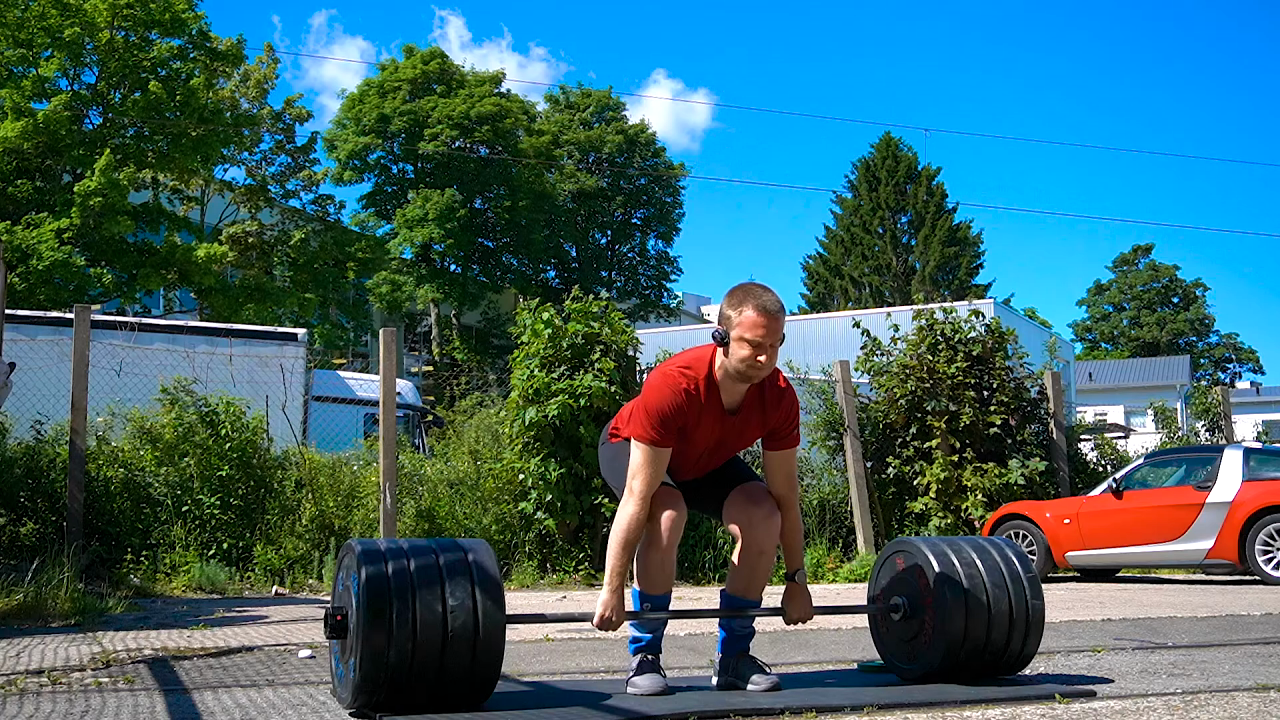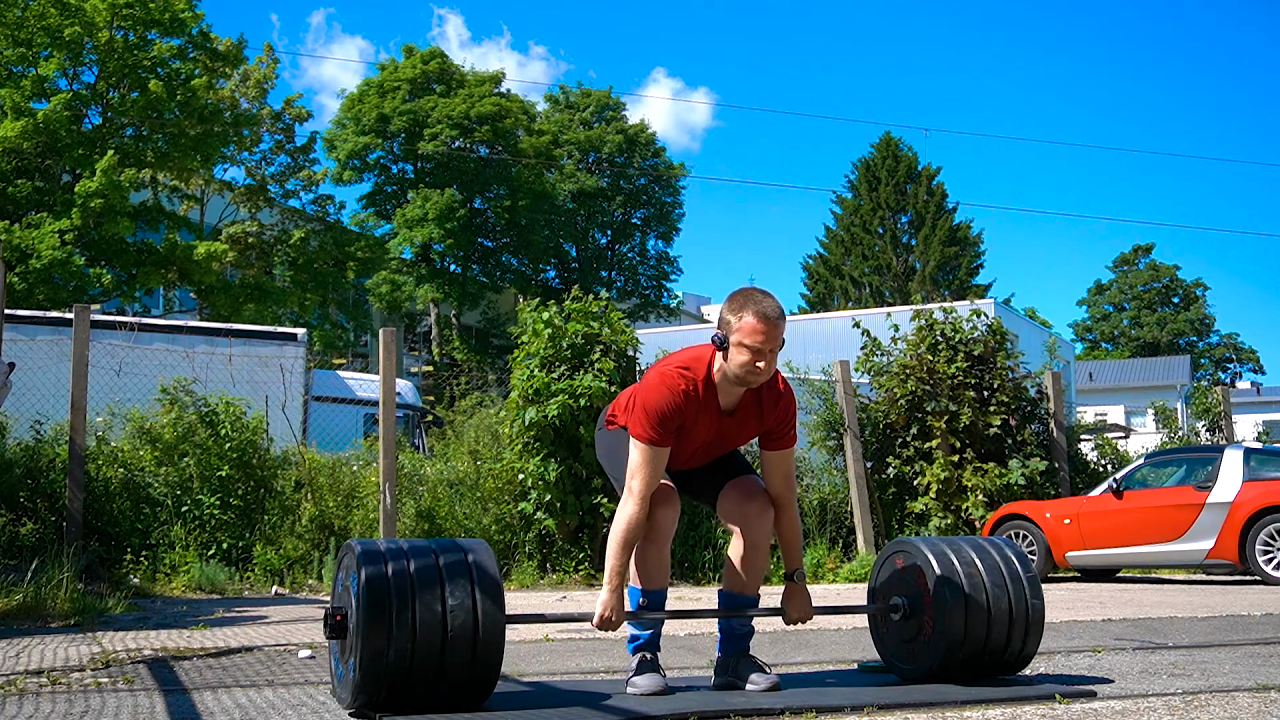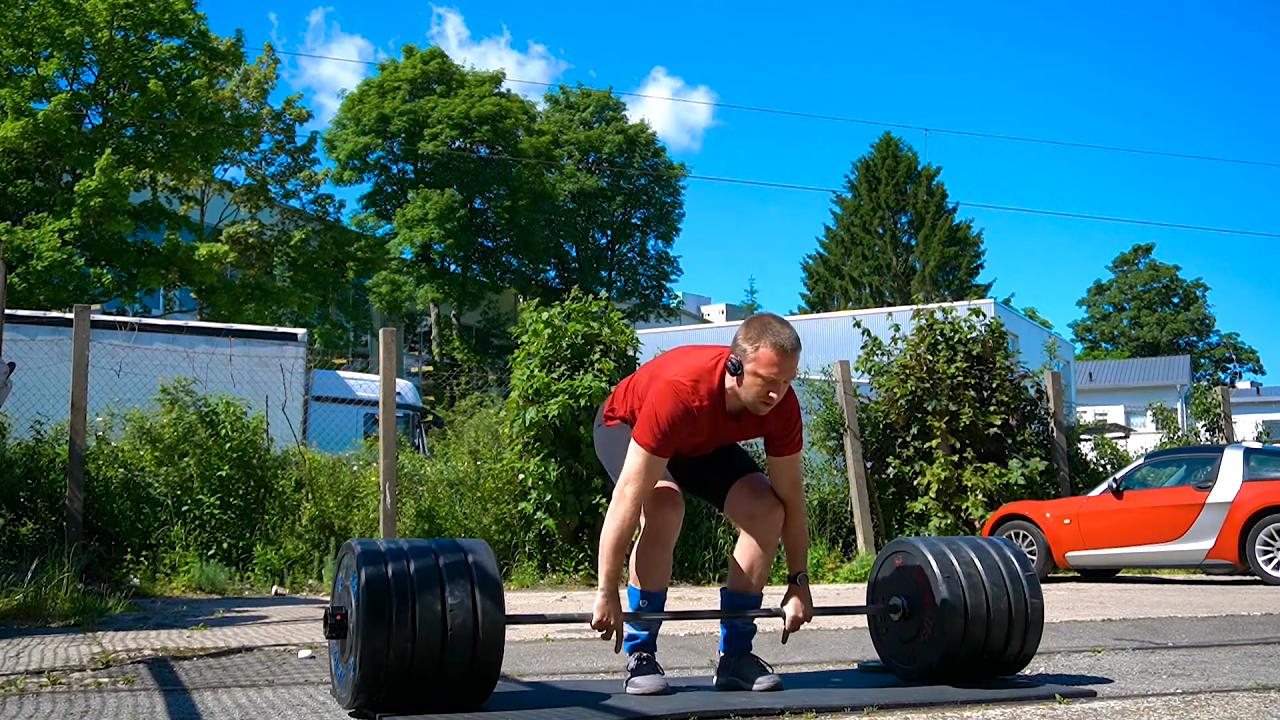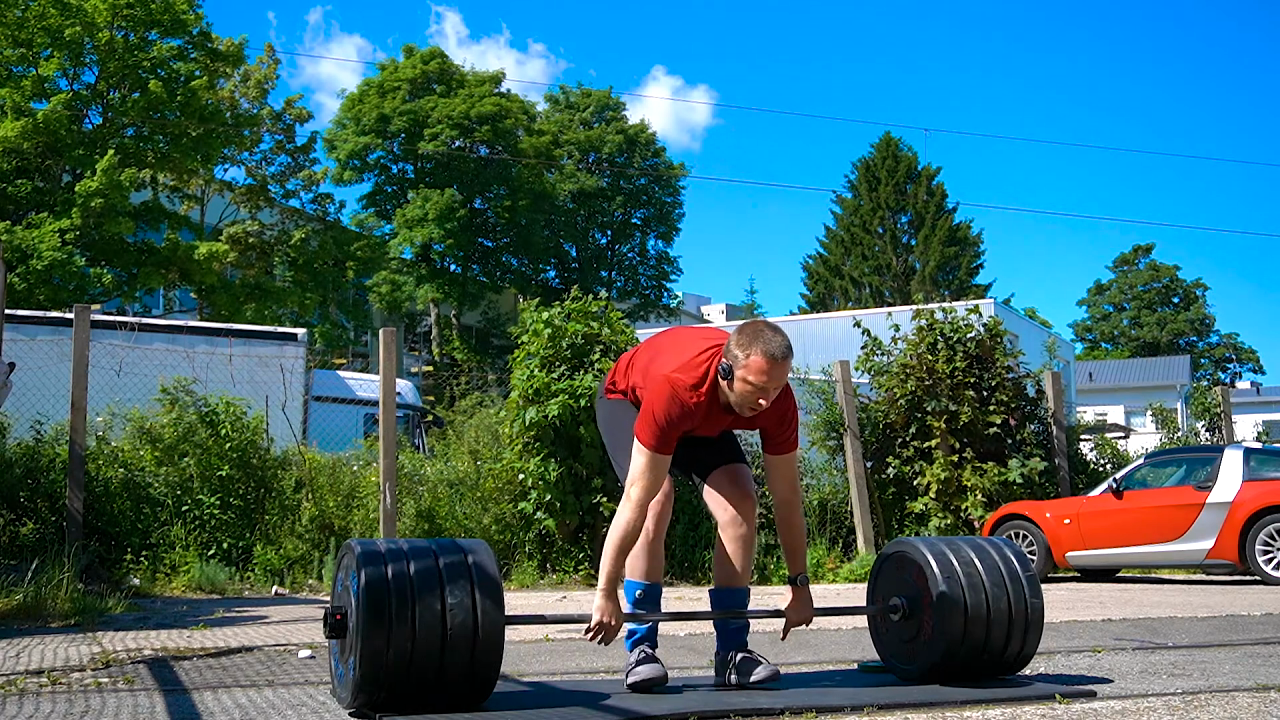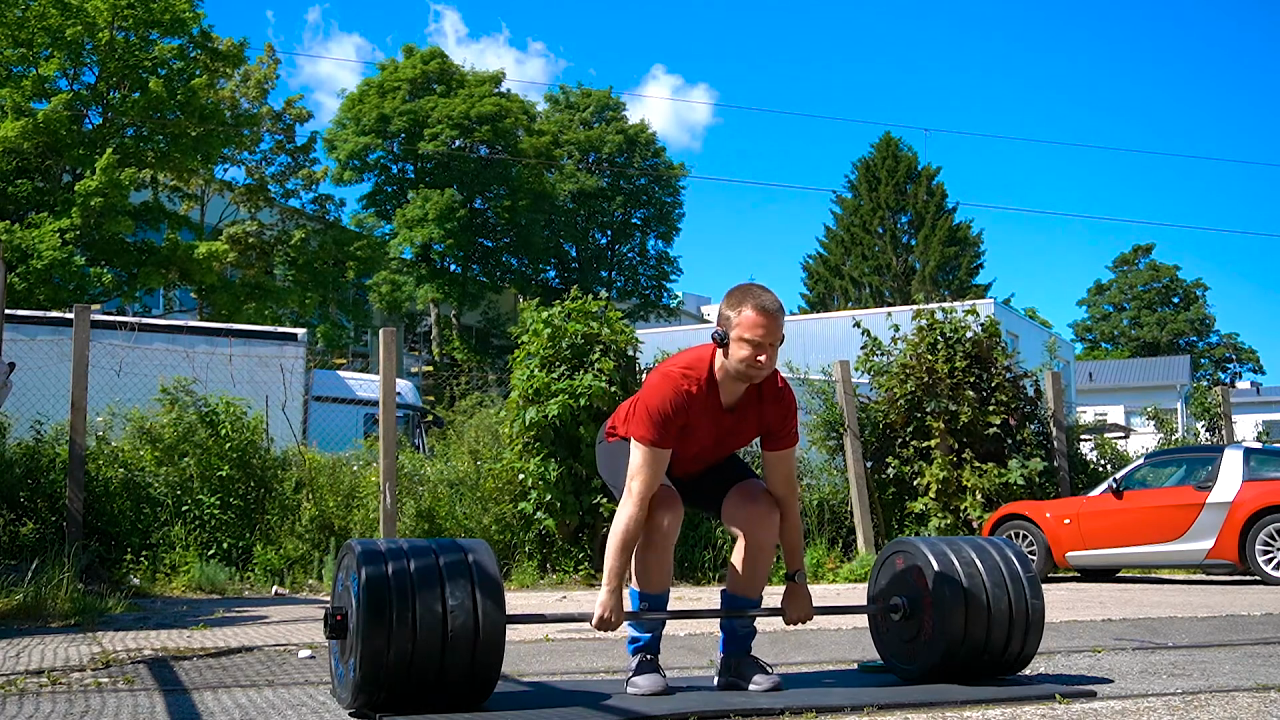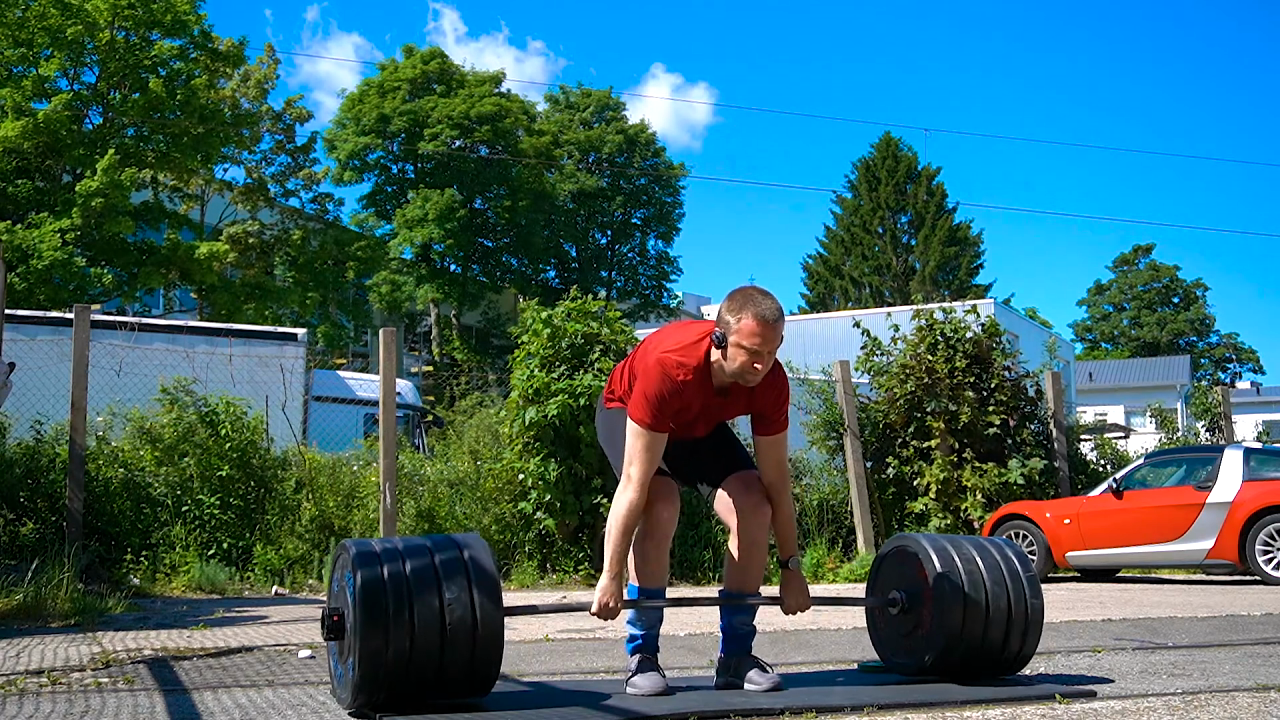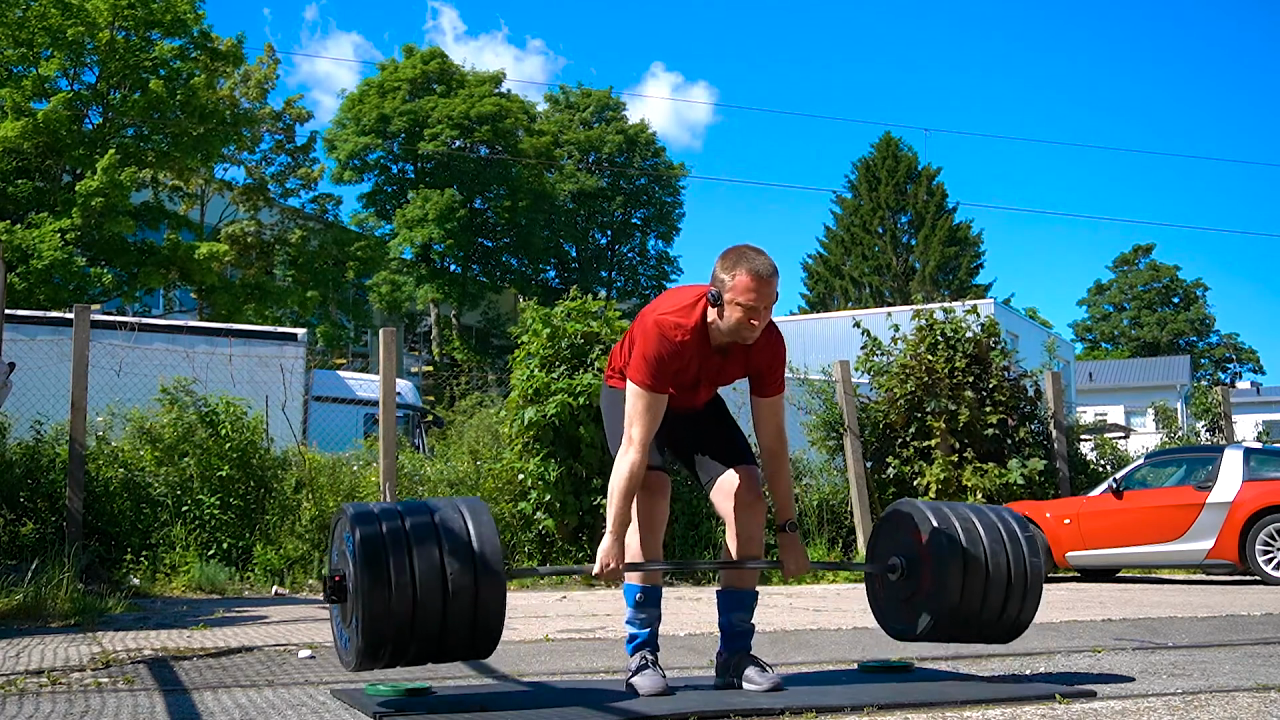
dt=0.7s
person 1, frame 1
left shoulder: (779, 397)
right shoulder: (673, 385)
left elbow: (785, 495)
right elbow: (638, 498)
left wrist: (796, 581)
right wrist: (612, 591)
left hip: (709, 460)
right hip: (631, 446)
left knee: (764, 519)
right knee: (668, 515)
left ankle: (733, 655)
right ankle: (645, 655)
person 1, frame 2
left shoulder: (777, 396)
right shoulder: (670, 385)
left elbow: (783, 494)
right elbow: (637, 496)
left wrist: (795, 580)
right wrist: (612, 589)
left hip: (706, 450)
right hip: (626, 435)
left knee: (757, 514)
right knee: (662, 509)
left ankle: (733, 654)
right ankle: (643, 654)
person 1, frame 3
left shoulder: (782, 405)
right shoulder: (678, 393)
left elbow: (790, 499)
right elbow: (628, 497)
left wrist: (798, 582)
right wrist: (607, 593)
left hip: (705, 442)
right hip: (627, 425)
left knee: (763, 510)
right knee: (665, 506)
left ankle: (736, 654)
right ankle: (640, 654)
person 1, frame 4
left shoulder: (777, 400)
right shoulder: (674, 388)
left elbow: (787, 496)
right elbow: (636, 497)
left wrist: (799, 583)
right wrist: (606, 593)
left hip: (703, 420)
right hip: (628, 399)
left knee: (739, 506)
right knee: (657, 500)
left ankle: (732, 651)
right ankle: (641, 648)
person 1, frame 5
left shoulder: (777, 396)
right shoulder: (672, 385)
left elbow: (785, 495)
right elbow: (637, 498)
left wrist: (796, 581)
right wrist: (610, 591)
left hip: (703, 460)
right hip: (627, 444)
left knee: (762, 516)
right knee: (664, 511)
left ankle: (735, 655)
right ankle: (643, 656)
person 1, frame 6
left shoulder: (771, 381)
right shoulder: (667, 367)
left elbow: (776, 479)
right elbow: (634, 483)
left wrist: (791, 568)
right wrist: (610, 575)
left hip: (701, 424)
right hip: (627, 411)
left knee: (754, 511)
right knee: (660, 506)
left ankle: (735, 655)
right ankle: (641, 656)
person 1, frame 7
left shoulder: (768, 343)
right shoulder: (665, 330)
left elbow: (773, 443)
right elbow: (636, 446)
left wrist: (789, 531)
right wrist: (614, 536)
left hip: (698, 402)
right hip: (631, 391)
left knee: (748, 503)
right knee: (652, 499)
left ankle: (735, 653)
right ankle: (642, 654)
